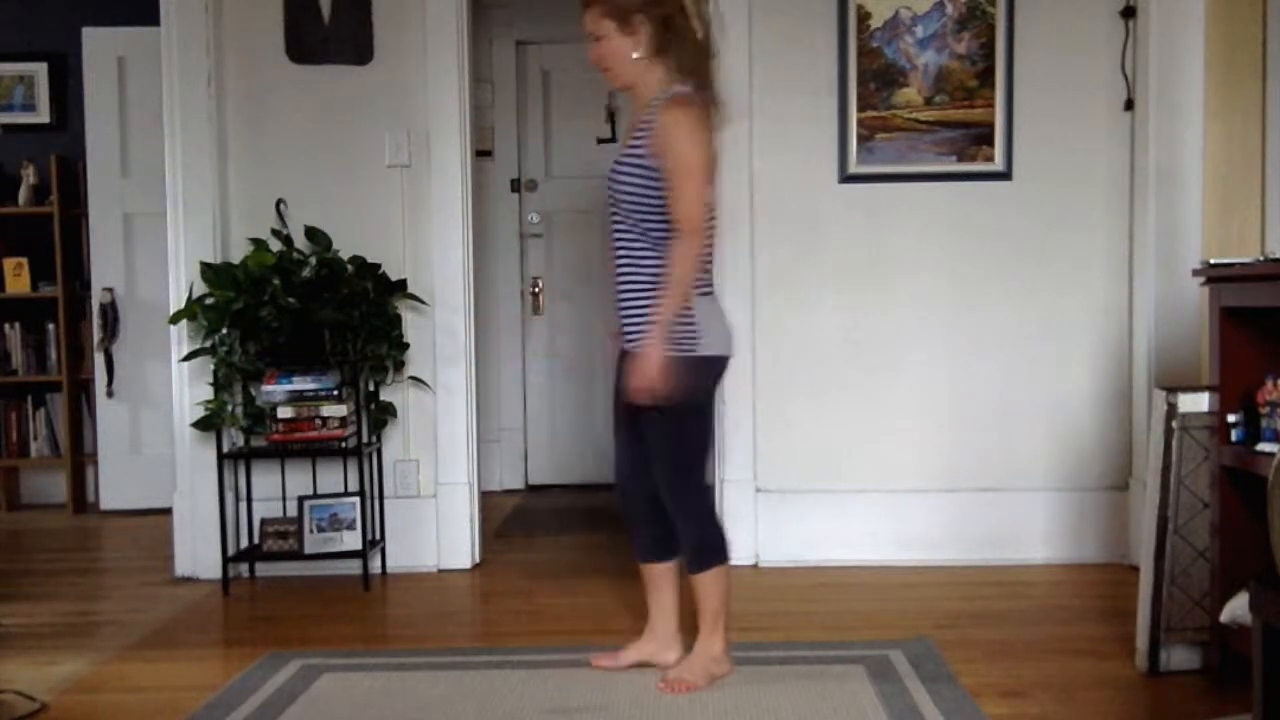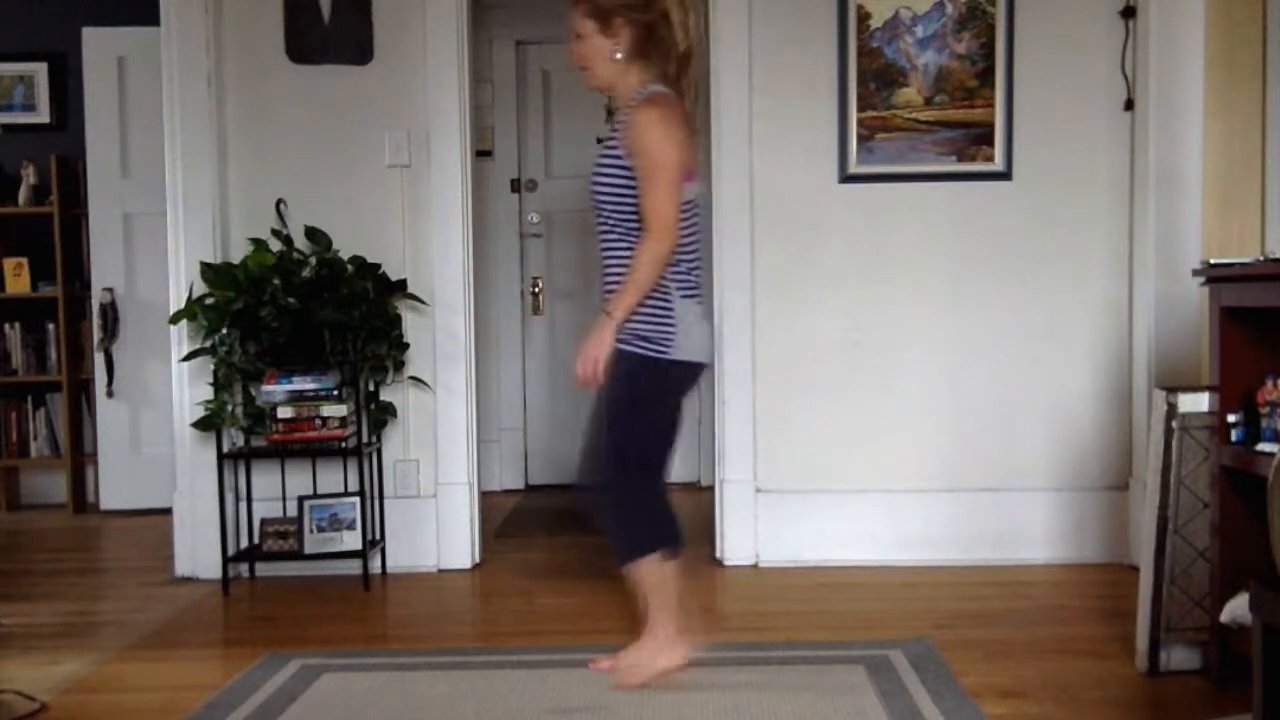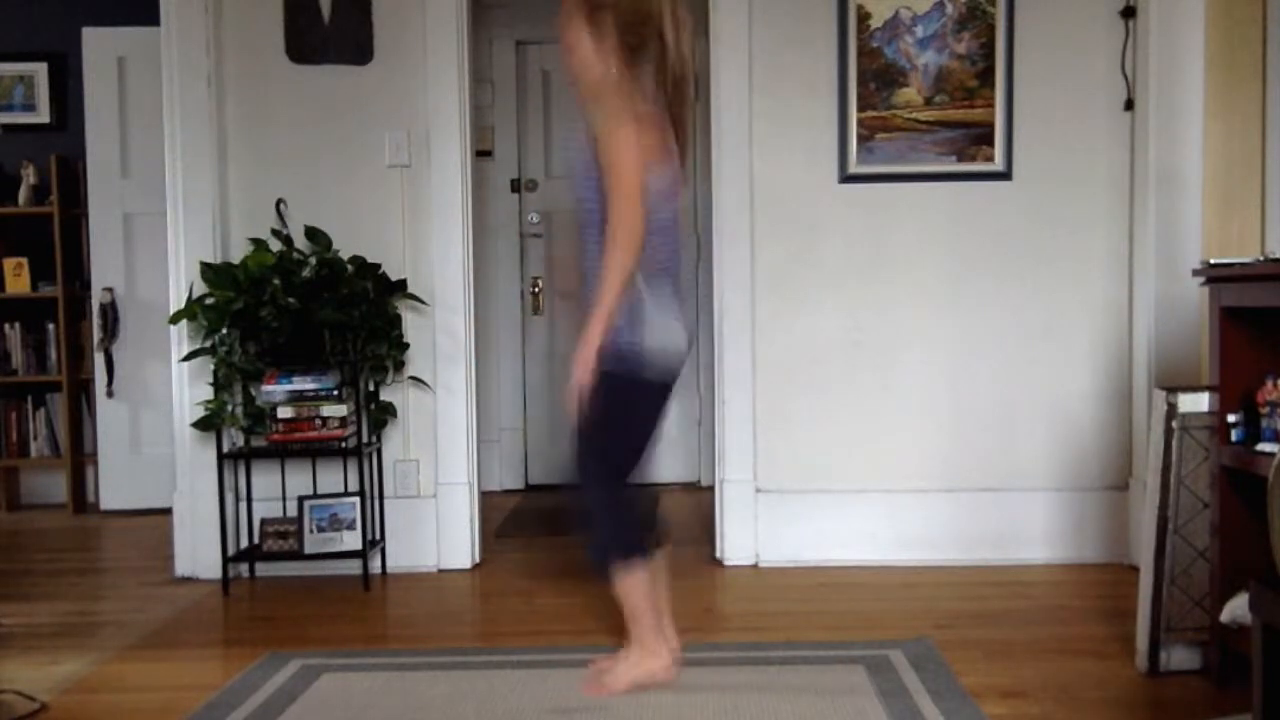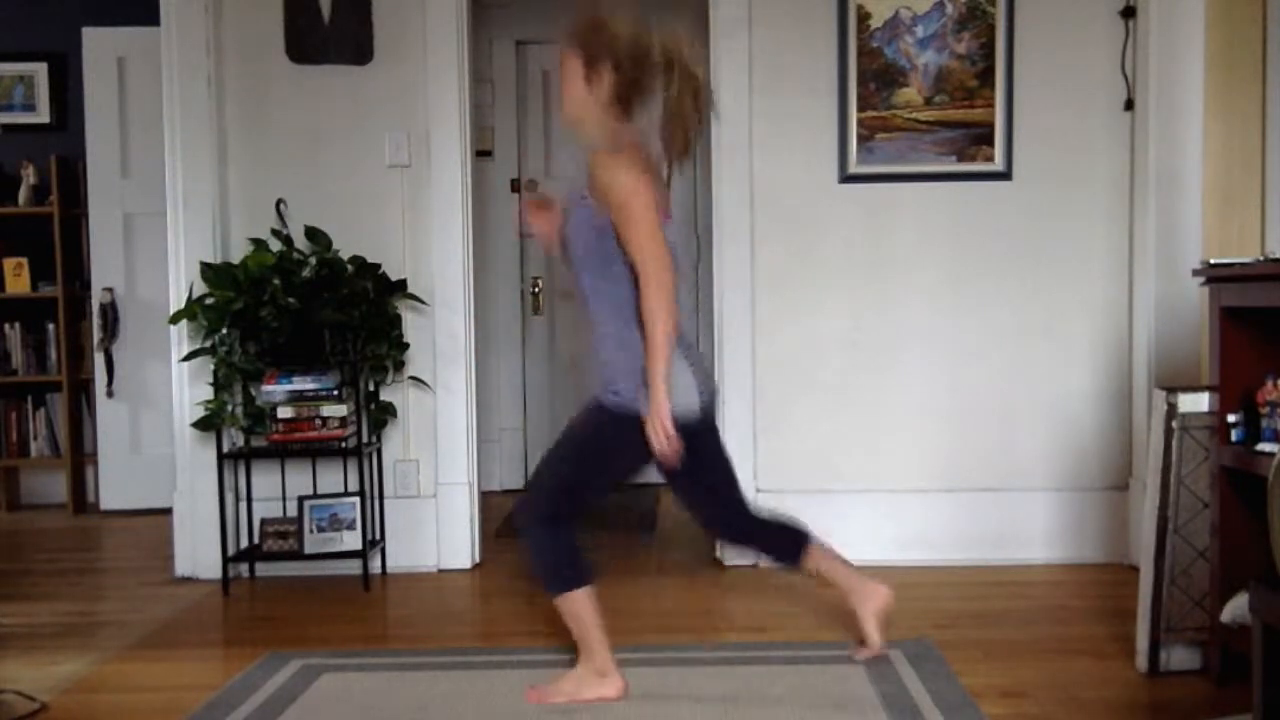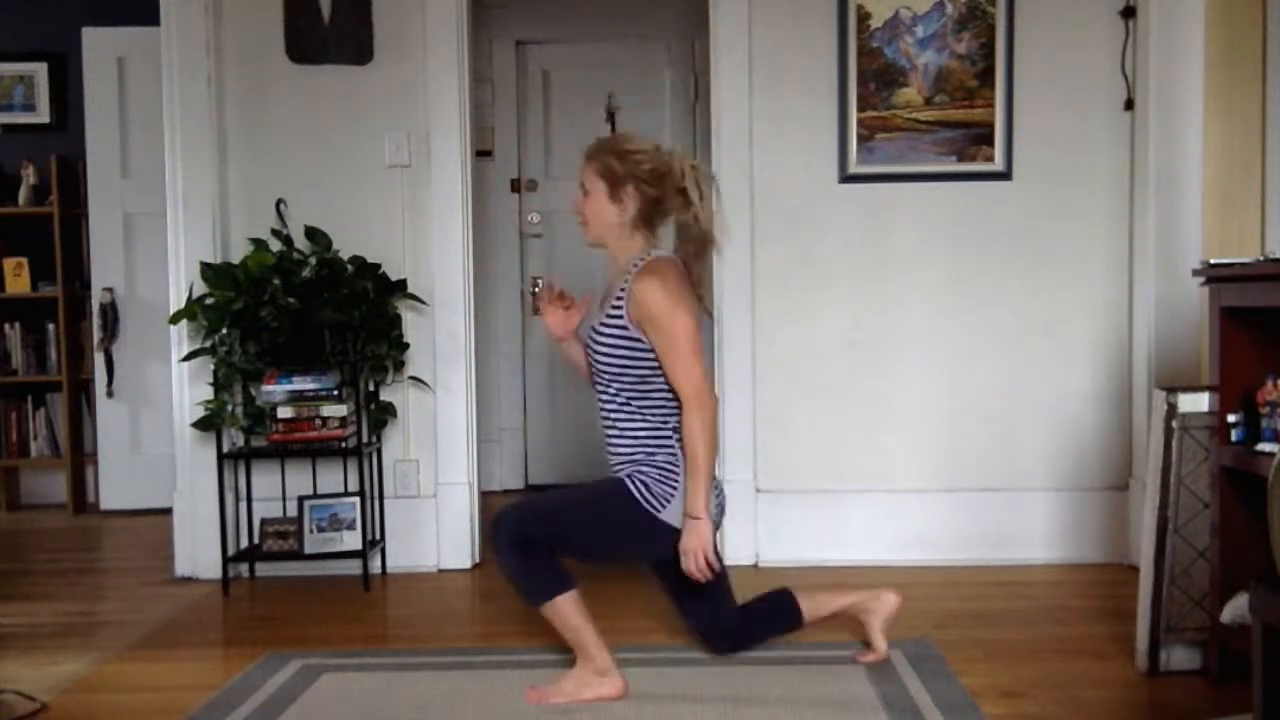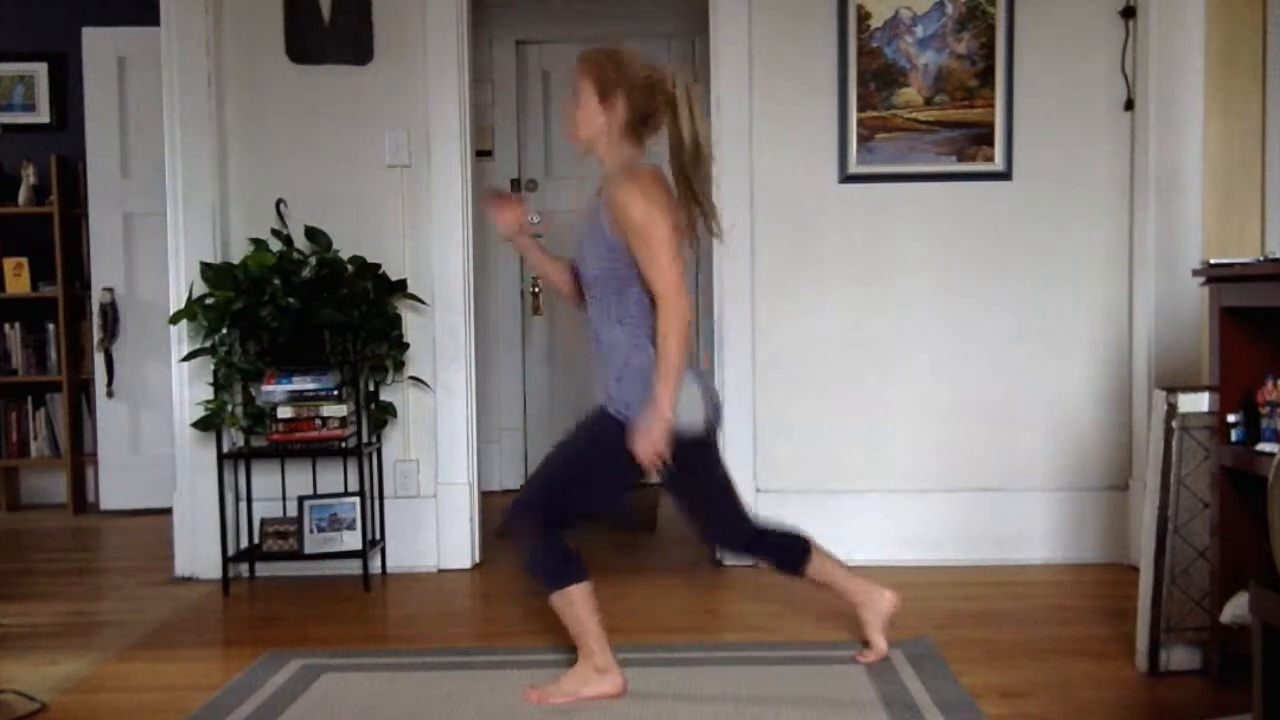
dt=0.3s
person 1, frame 1
left shoulder: (676, 115)
right shoulder: (649, 118)
left elbow: (692, 236)
left wrist: (658, 335)
left hip: (681, 338)
right hip: (650, 337)
left knee: (680, 487)
right knee: (638, 484)
left ankle: (712, 645)
right ankle: (661, 635)
person 1, frame 2
left shoulder: (651, 115)
right shoulder: (645, 113)
left elbow: (661, 235)
left wrist: (607, 324)
left hip: (660, 336)
right hip: (651, 336)
left knee: (607, 478)
right knee: (632, 482)
left ankle: (668, 635)
right ankle: (659, 634)
person 1, frame 3
left shoulder: (617, 109)
right shoulder: (641, 105)
left elbow: (626, 230)
left wrist: (592, 333)
left hip: (635, 334)
right hip: (650, 329)
left knee: (599, 483)
right knee: (610, 478)
left ankle: (652, 647)
right ankle: (653, 634)
person 1, frame 4
left shoulder: (612, 163)
right shoulder: (620, 155)
left elbow: (657, 278)
left wrist: (655, 394)
right wrist: (558, 236)
left hip: (642, 395)
right hip: (672, 388)
left knee: (540, 511)
right knee: (728, 518)
left ankle: (597, 670)
right ankle: (858, 590)
person 1, frame 5
left shoulder: (655, 285)
right shoulder: (630, 282)
left elbow: (698, 402)
right elbow: (614, 381)
left wrist: (696, 515)
right wrist: (566, 338)
left hip: (663, 496)
right hip: (659, 493)
left knee: (513, 533)
right knee: (723, 629)
left ankle: (596, 672)
right ankle: (867, 602)
person 1, frame 6
left shoulder: (635, 191)
right shoulder: (614, 193)
left elbow: (674, 304)
right elbow: (583, 290)
left wrist: (658, 410)
right wrist: (521, 240)
left hip: (648, 409)
right hip: (647, 407)
left knee: (534, 515)
right knee: (730, 527)
left ankle: (597, 668)
right ankle: (865, 594)
